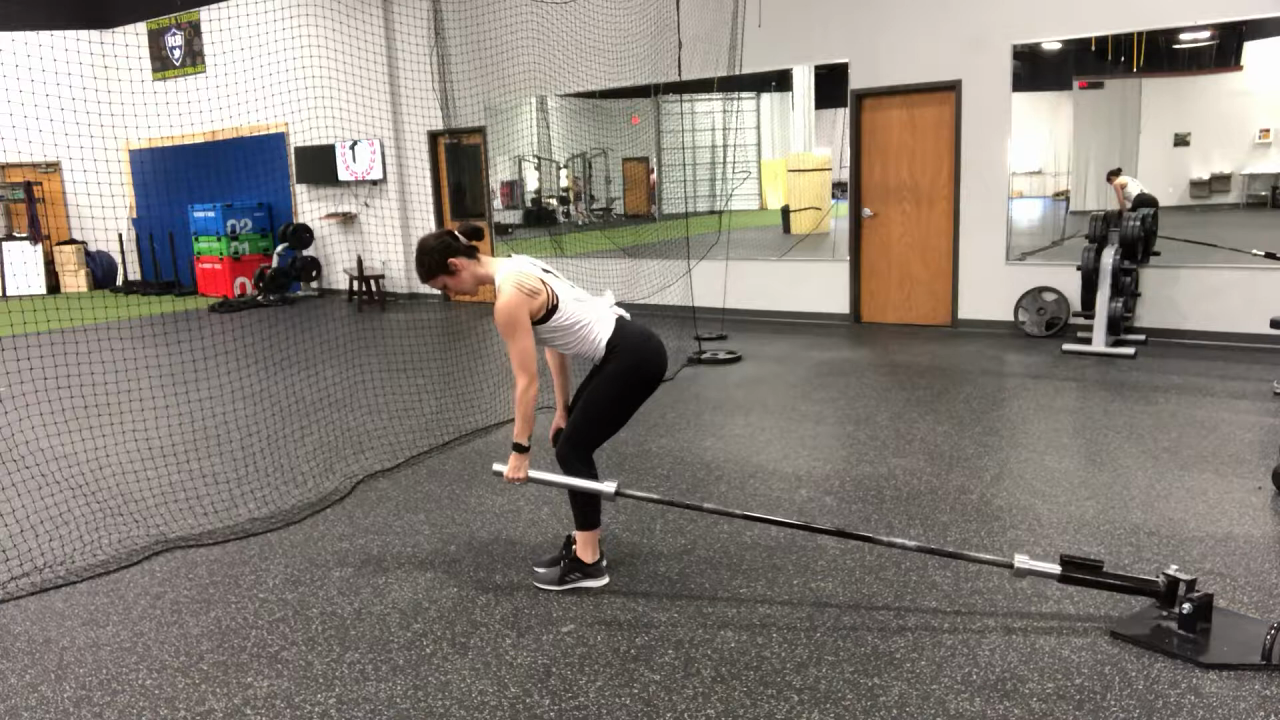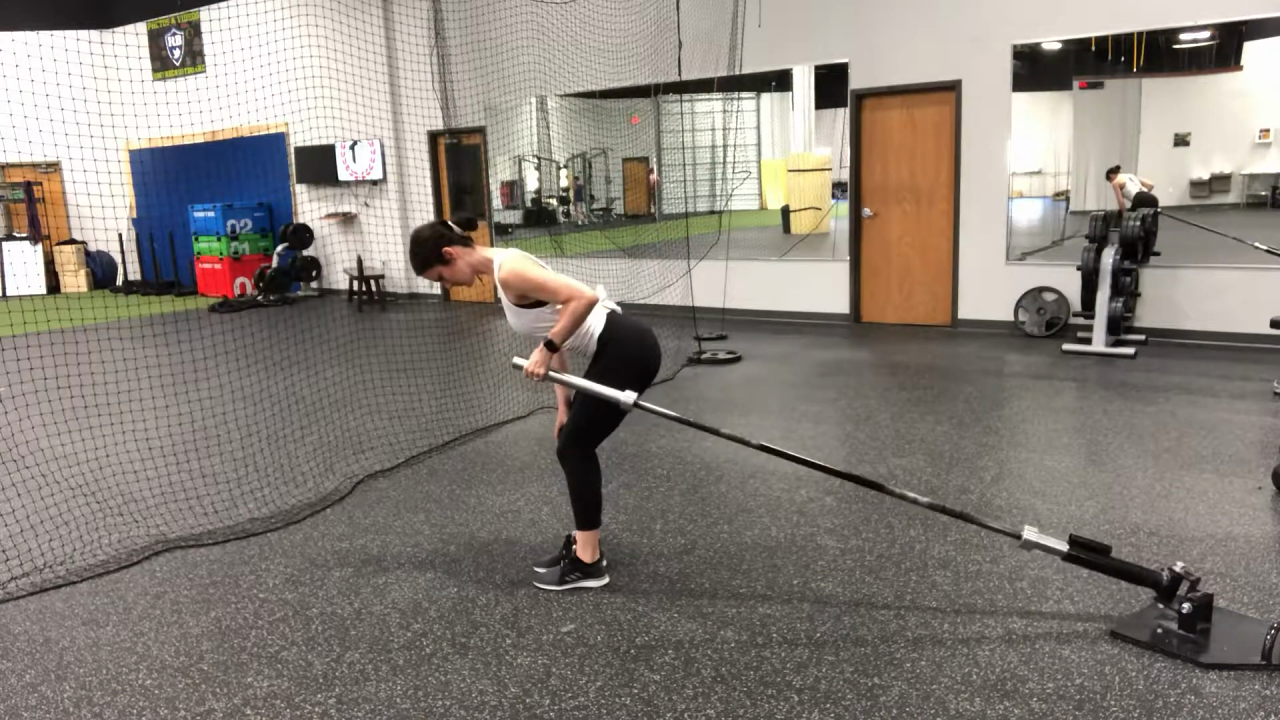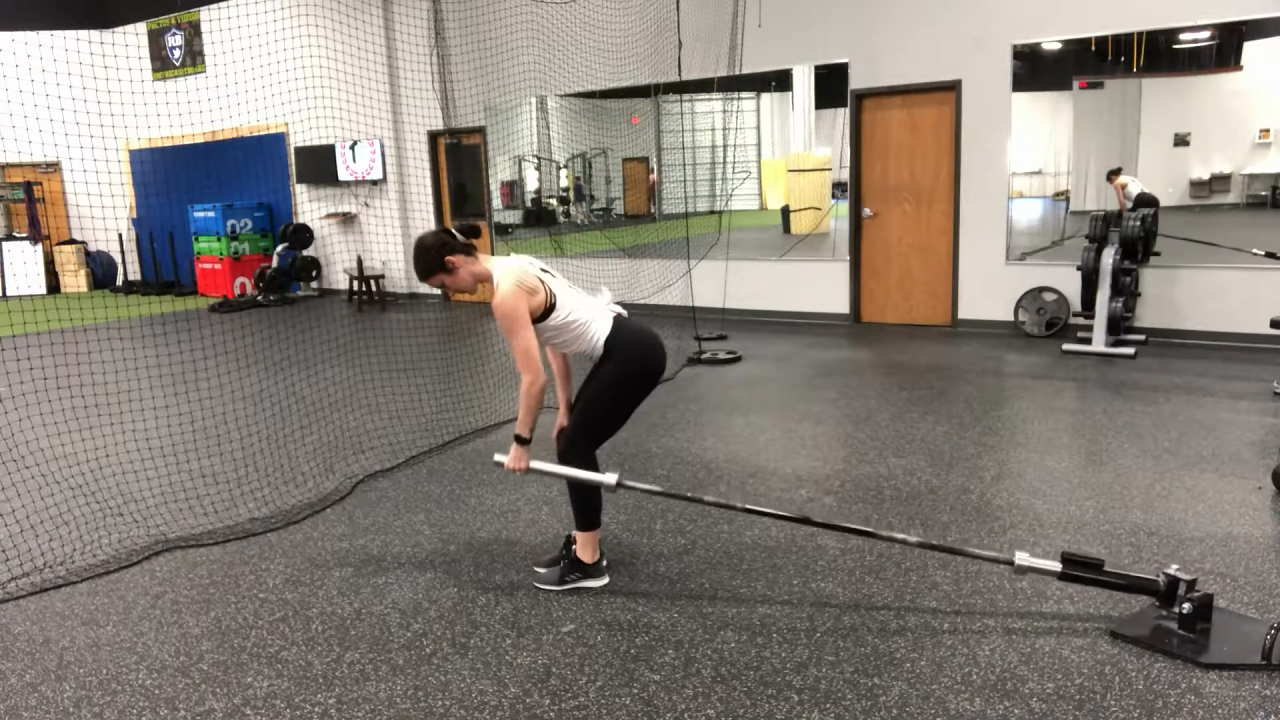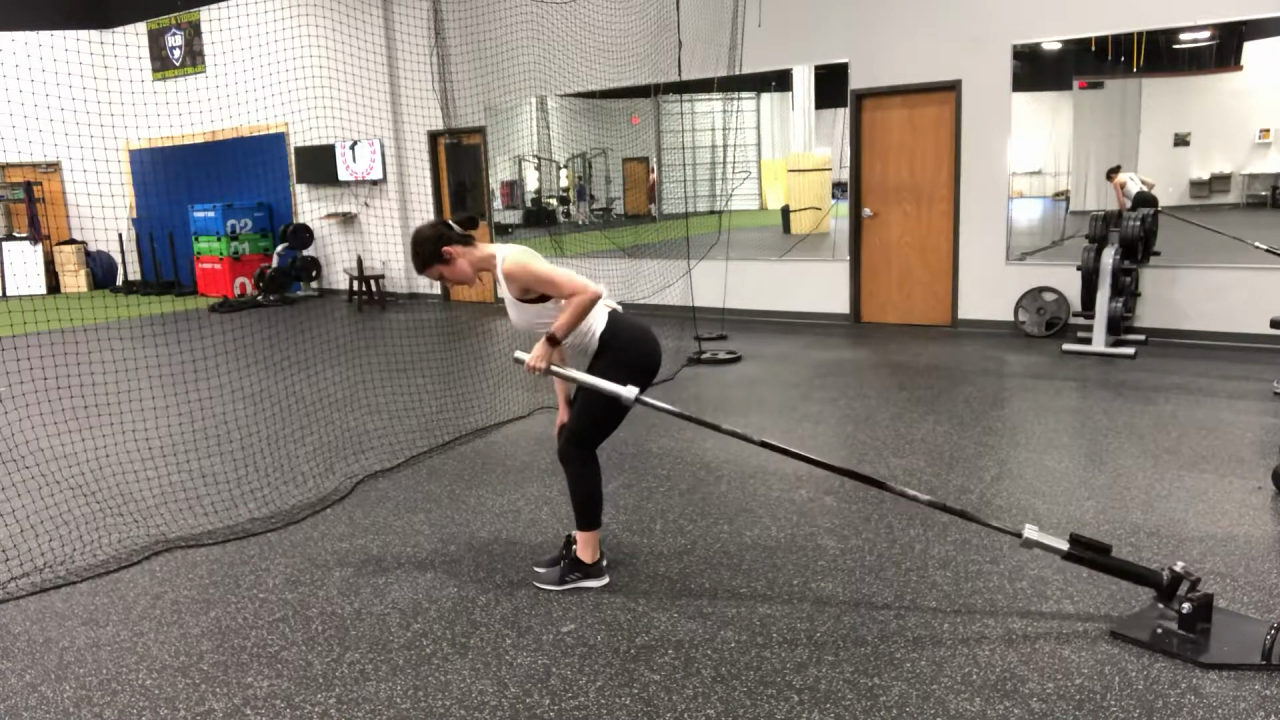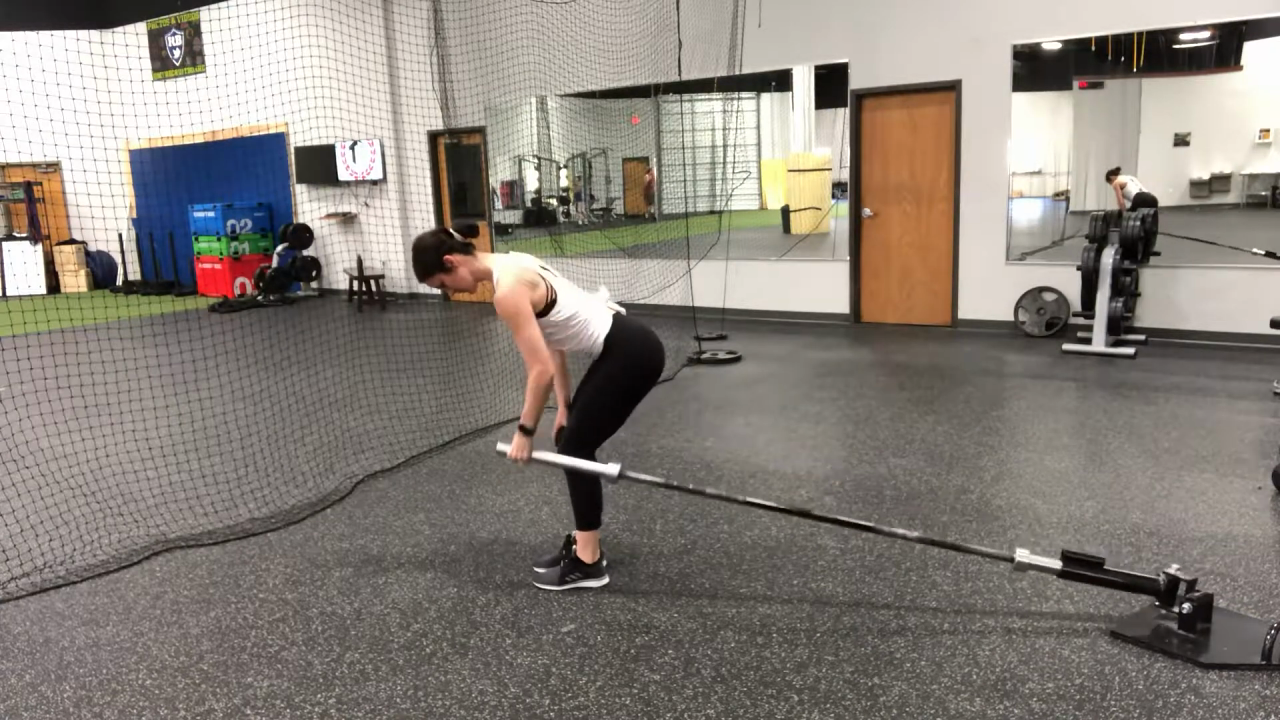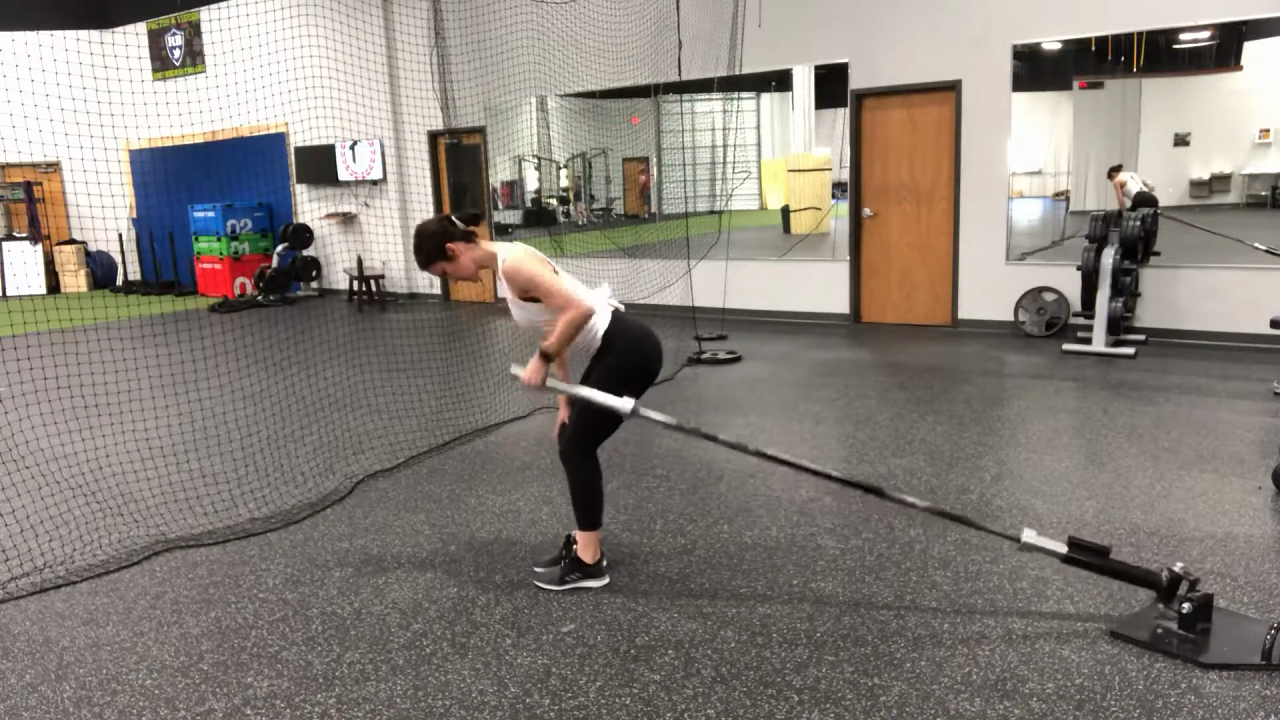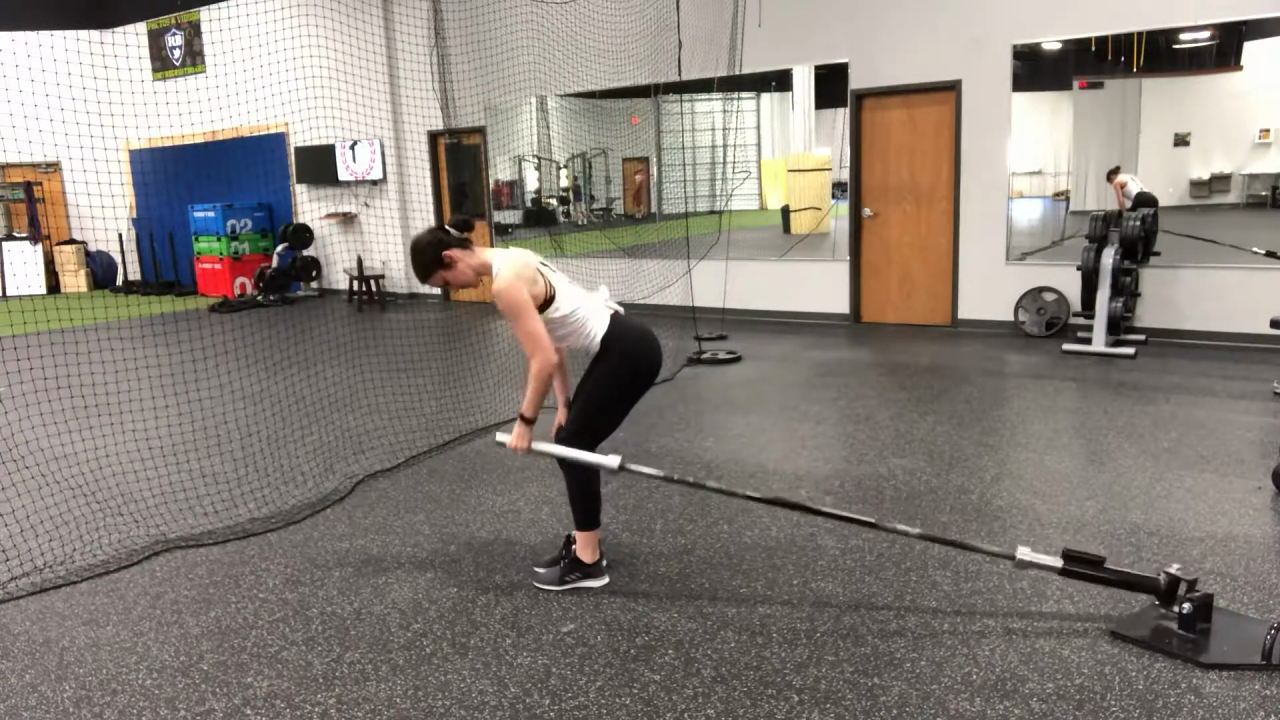
dt=0.7s
person 1, frame 1
left shoulder: (509, 297)
right shoulder: (515, 269)
left elbow: (527, 383)
left wrist: (520, 453)
right wrist: (562, 409)
left hip: (634, 357)
right hip: (624, 350)
left knee: (572, 451)
right knee: (567, 442)
left ankle: (588, 563)
right ankle: (583, 543)
person 1, frame 2
left shoulder: (510, 270)
right shoulder: (504, 269)
left elbow: (585, 297)
right elbow: (555, 325)
left wrist: (546, 350)
right wrist: (564, 404)
left hip: (627, 351)
right hip: (617, 348)
left knee: (574, 448)
right knee: (574, 444)
left ankle: (588, 562)
right ankle: (582, 544)
person 1, frame 3
left shoulder: (507, 293)
right shoulder: (513, 267)
left elbow: (533, 378)
left wrist: (521, 442)
right wrist: (566, 409)
left hip: (633, 355)
right hip: (624, 347)
left knee: (575, 448)
right knee: (572, 442)
left ankle: (588, 562)
right ankle: (583, 544)
person 1, frame 4
left shoulder: (512, 265)
right shoulder: (505, 266)
left elbow: (588, 294)
right elbow: (554, 321)
left wrist: (547, 345)
right wrist: (564, 402)
left hip: (628, 350)
right hip: (615, 347)
left knee: (575, 447)
right knee: (572, 442)
left ankle: (588, 563)
right ankle: (582, 543)
person 1, frame 5
left shoulder: (508, 289)
right shoulder: (511, 265)
left elbow: (539, 371)
right elbow: (553, 335)
left wrist: (524, 432)
right wrist: (564, 406)
left hip: (632, 354)
right hip: (621, 346)
left knee: (575, 447)
right knee: (570, 439)
left ankle: (588, 562)
right ankle: (583, 542)
person 1, frame 6
left shoulder: (513, 264)
right shoulder: (509, 261)
left elbow: (579, 309)
right elbow: (556, 327)
left wrist: (541, 359)
right wrist: (565, 399)
left hip: (628, 350)
right hip: (615, 347)
left knee: (577, 448)
right knee: (572, 441)
left ankle: (588, 563)
right ankle: (583, 542)
person 1, frame 7
left shoulder: (506, 284)
right shoulder: (511, 261)
left elbow: (544, 361)
right elbow: (552, 335)
left wrist: (525, 423)
right wrist: (564, 404)
left hip: (629, 352)
right hip: (620, 345)
left knee: (574, 448)
right knee: (570, 441)
left ankle: (587, 563)
right ankle: (582, 543)
